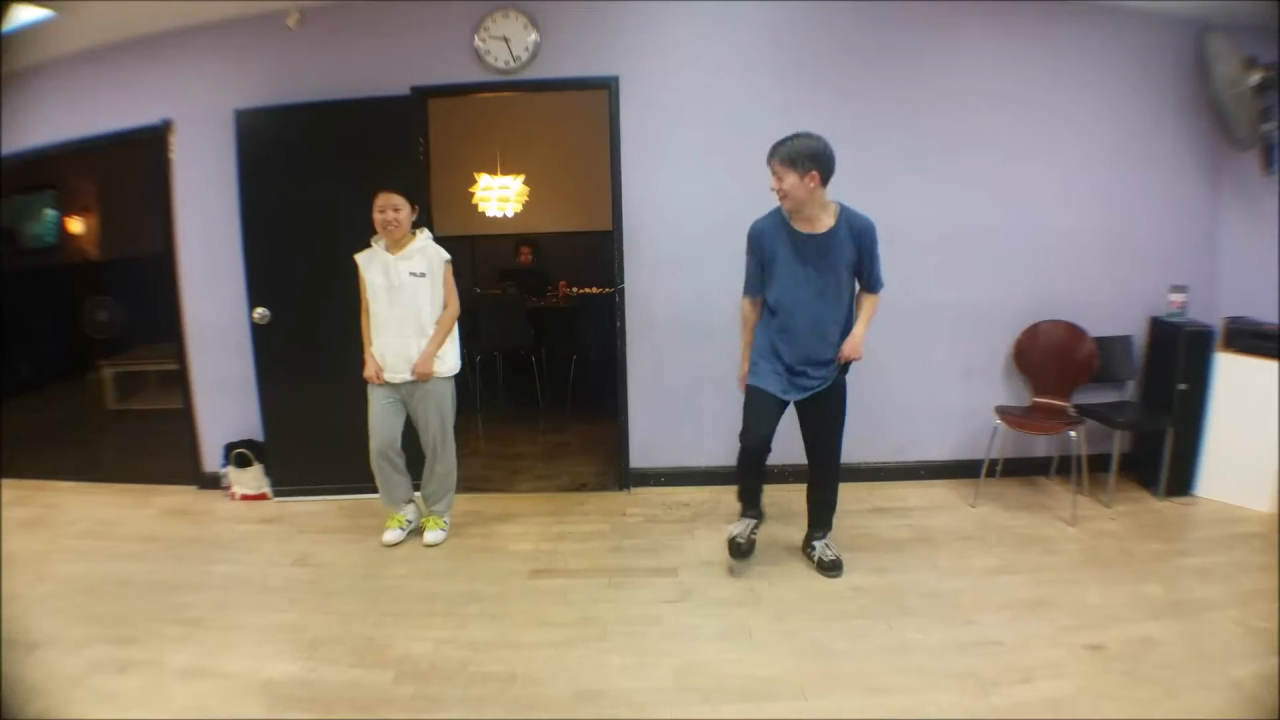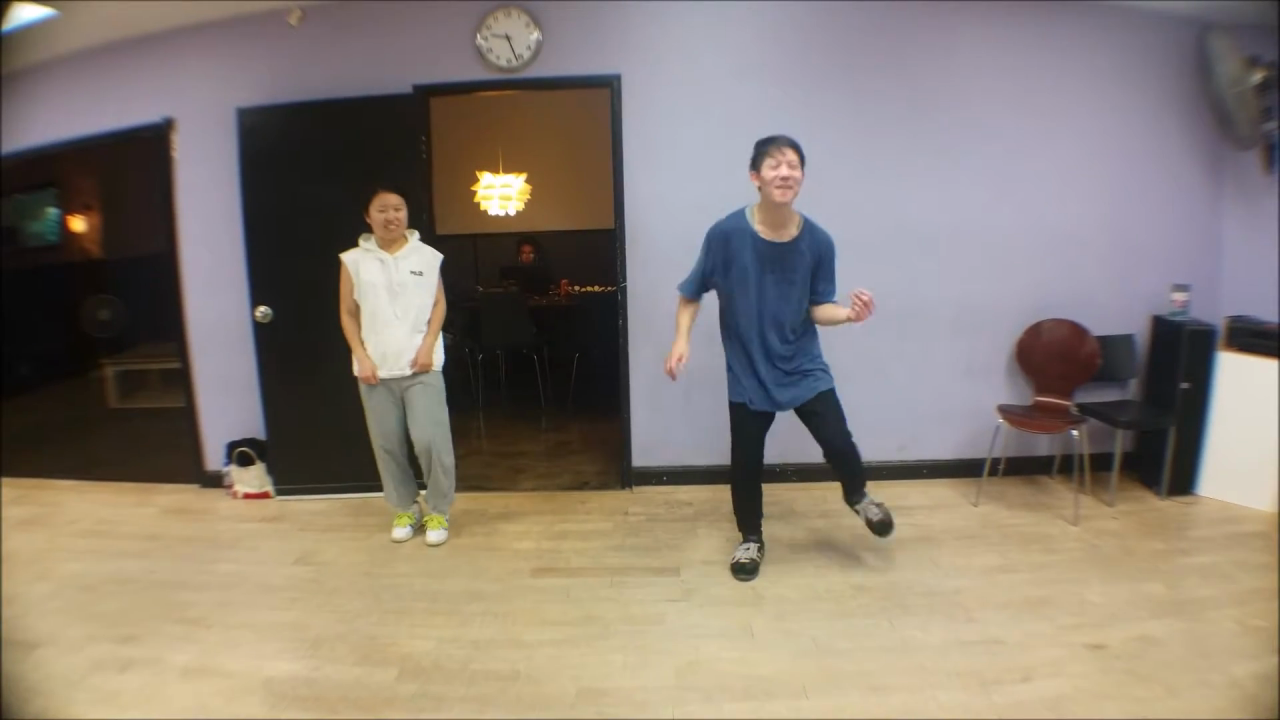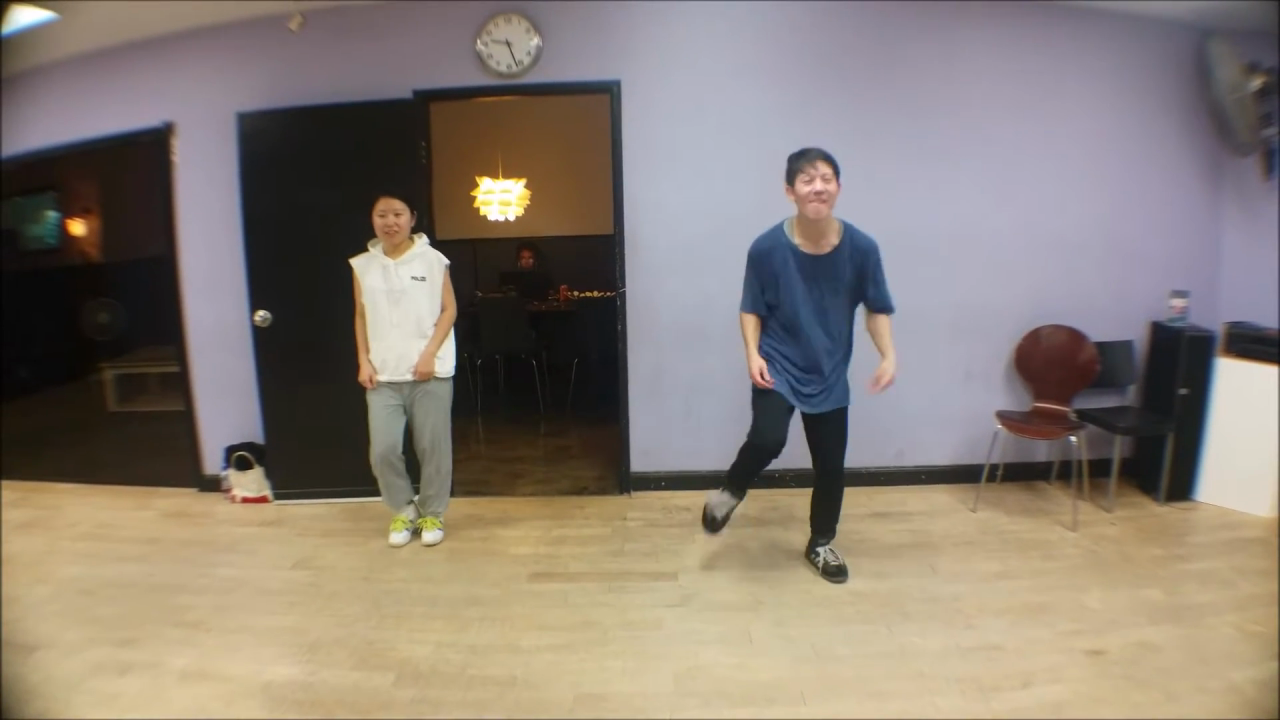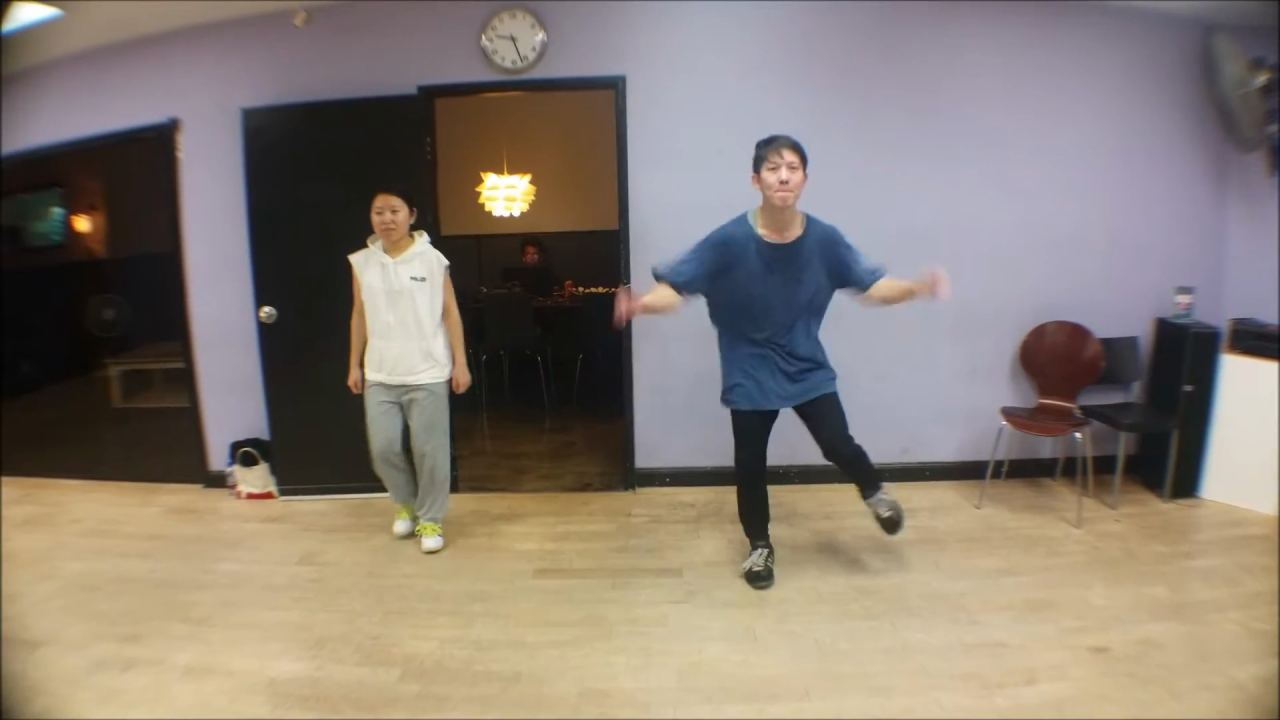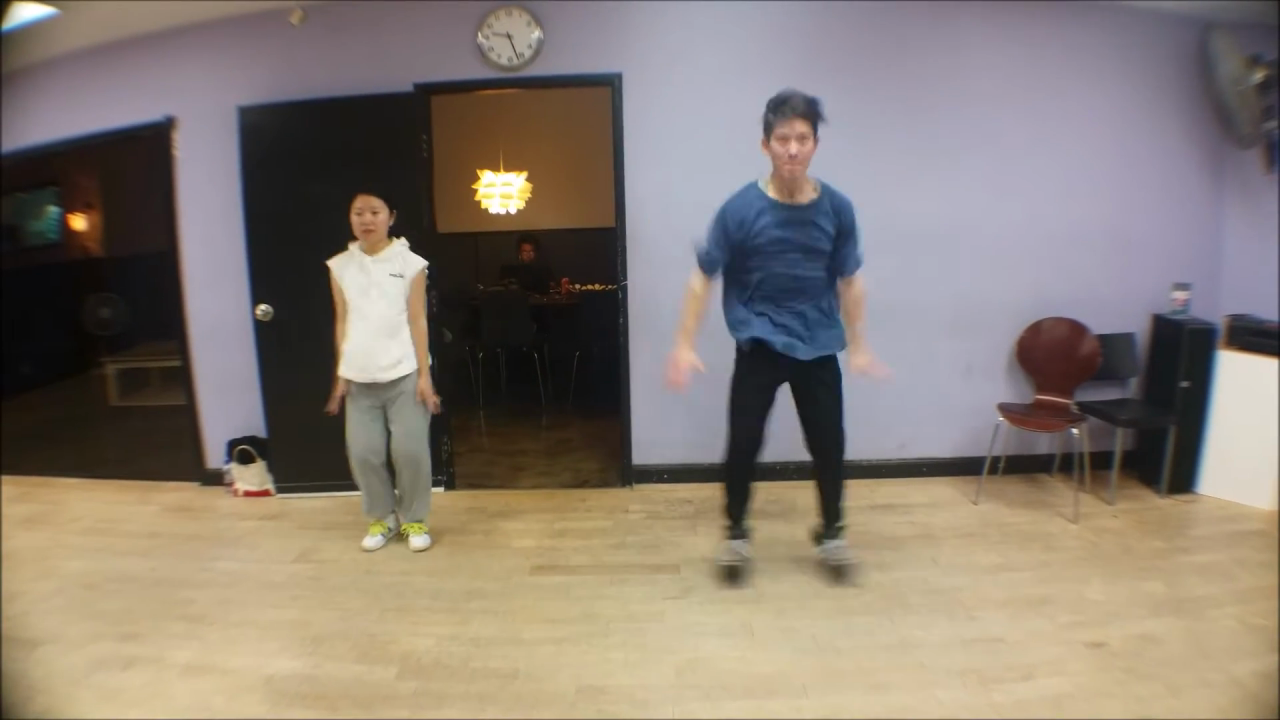
dt=1s
person 1, frame 1
left shoulder: (858, 229)
right shoulder: (764, 231)
left elbow: (870, 287)
right elbow: (752, 296)
left wrist: (858, 331)
right wrist: (745, 356)
left hip: (826, 367)
right hip: (771, 364)
left knee: (825, 458)
right knee: (754, 443)
left ankle: (818, 536)
right ankle: (749, 513)
person 1, frame 2
left shoulder: (818, 241)
right shoulder: (725, 233)
left elbow: (818, 307)
right elbow: (691, 292)
left wrist: (849, 311)
right wrist: (680, 340)
left hip: (803, 367)
right hip: (748, 373)
left knee: (839, 445)
right knee: (746, 462)
left ankle: (859, 497)
right ankle: (751, 538)
person 1, frame 3
left shoulder: (861, 248)
right shoulder: (767, 248)
left elbow: (878, 310)
right elbow: (752, 309)
left wrist: (889, 356)
right wrist: (753, 354)
left hip: (829, 377)
right hip: (778, 368)
left knee: (830, 466)
right knee: (766, 442)
left ankle: (821, 543)
right ankle: (730, 491)
person 1, frame 4
left shoulder: (825, 239)
right shoulder: (729, 240)
left elbow: (870, 288)
right elbow: (673, 287)
left wrist: (913, 289)
right wrist: (643, 304)
left hip: (808, 370)
right hip: (750, 375)
left knee: (840, 447)
right knee: (750, 466)
left ankle: (874, 493)
right ankle: (760, 546)
person 1, frame 5
left shoulder: (835, 206)
right shoulder: (741, 208)
left elbow: (848, 282)
right elbow: (703, 277)
left wrist: (858, 345)
right wrist: (685, 345)
left hip: (817, 346)
right hip: (760, 343)
left knee: (828, 444)
right knee: (743, 443)
left ankle: (831, 531)
right ankle: (737, 532)
person 2, frame 1
left shoulder: (433, 255)
right shoulder: (367, 261)
left elbow: (451, 307)
right elbow: (367, 313)
left wrist: (429, 354)
right wrist: (369, 357)
left hip: (430, 369)
right hip: (385, 371)
left knee: (437, 444)
right knee: (382, 445)
left ankle: (437, 513)
right ankle: (403, 509)
person 2, frame 2
left shoulder: (426, 256)
right shoulder: (353, 261)
left elbow: (439, 305)
right elbow: (348, 314)
left wrist: (428, 347)
right wrist: (362, 358)
left hip: (421, 366)
right hip: (377, 369)
left knee: (431, 441)
right knee: (387, 444)
left ankle: (438, 511)
right ankle: (405, 509)
person 2, frame 3
left shoulder: (432, 260)
right shoulder: (362, 266)
left elbow: (449, 310)
right elbow: (361, 317)
left wrist: (429, 354)
right wrist: (364, 361)
left hip: (429, 372)
right hip: (383, 374)
left knee: (432, 446)
right knee: (383, 451)
left ankle: (432, 513)
right ankle: (403, 510)
person 2, frame 4
left shoulder: (431, 259)
right shoulder: (362, 263)
left elbow: (450, 312)
right elbow: (359, 316)
left wrist: (460, 363)
right wrist: (355, 365)
left hip: (428, 373)
right hip: (380, 375)
left knee: (429, 450)
right knee: (383, 449)
left ankle: (431, 520)
right ankle: (405, 505)
person 2, frame 5
left shoulder: (410, 264)
right shoulder: (341, 267)
left elbow: (418, 321)
right elbow: (343, 324)
left wrist: (424, 376)
right wrist: (341, 377)
left hip: (405, 373)
right hip: (360, 375)
left knee: (409, 450)
right knee: (363, 453)
left ankle: (415, 520)
right ankle: (382, 518)
